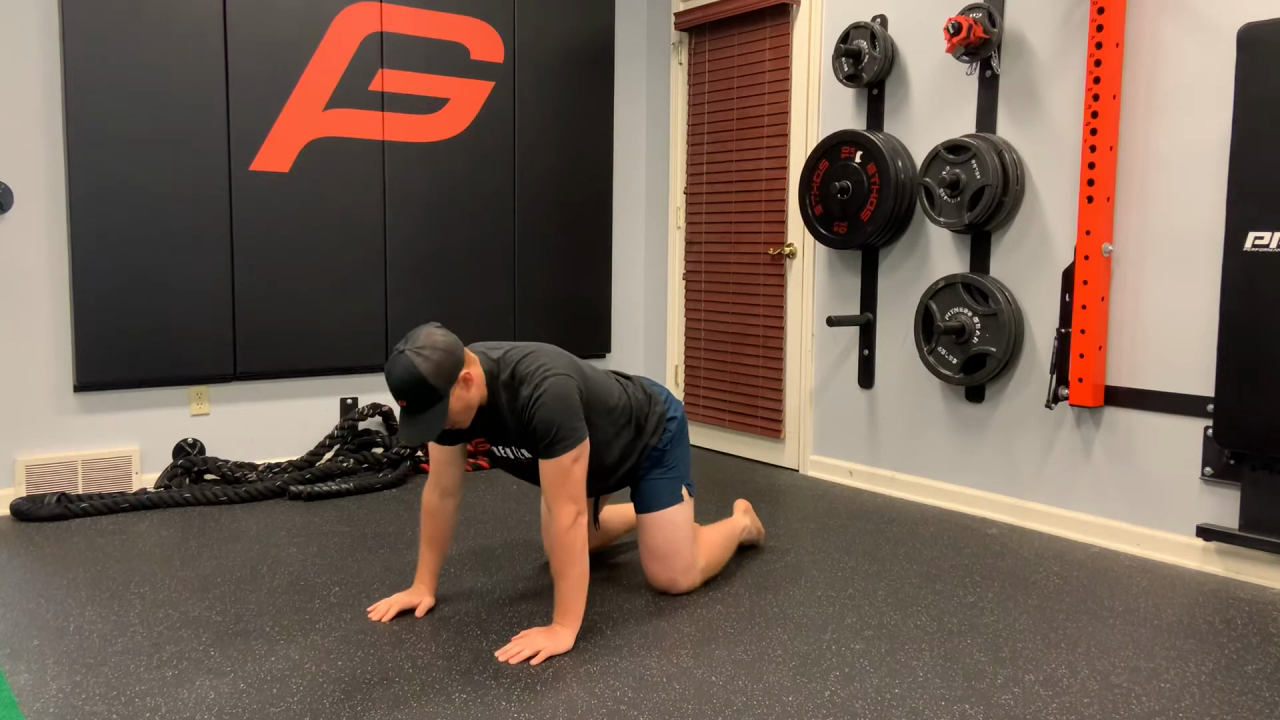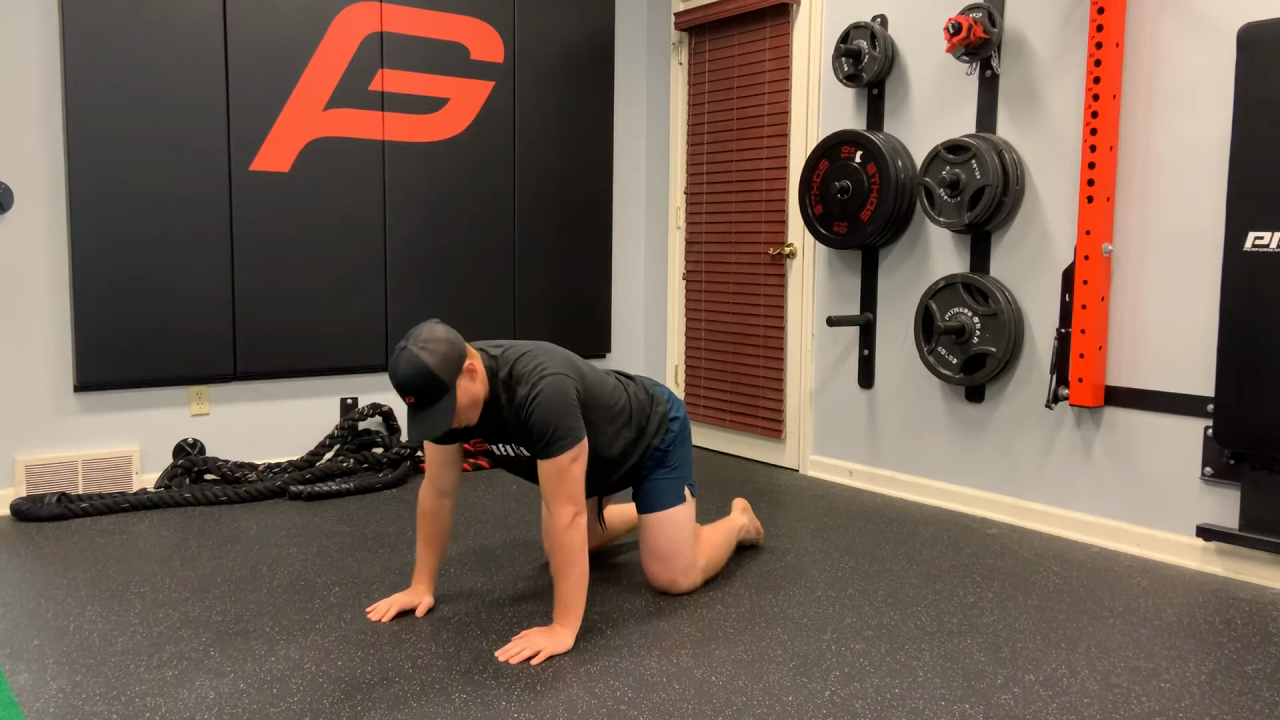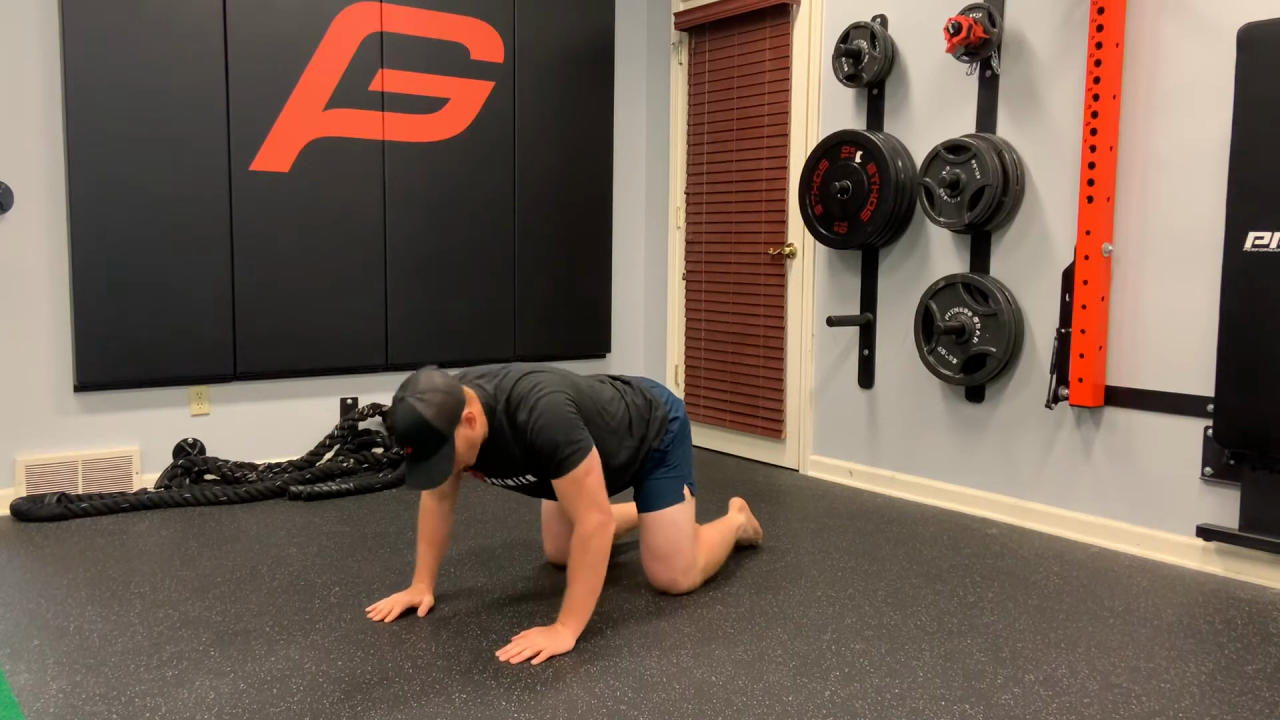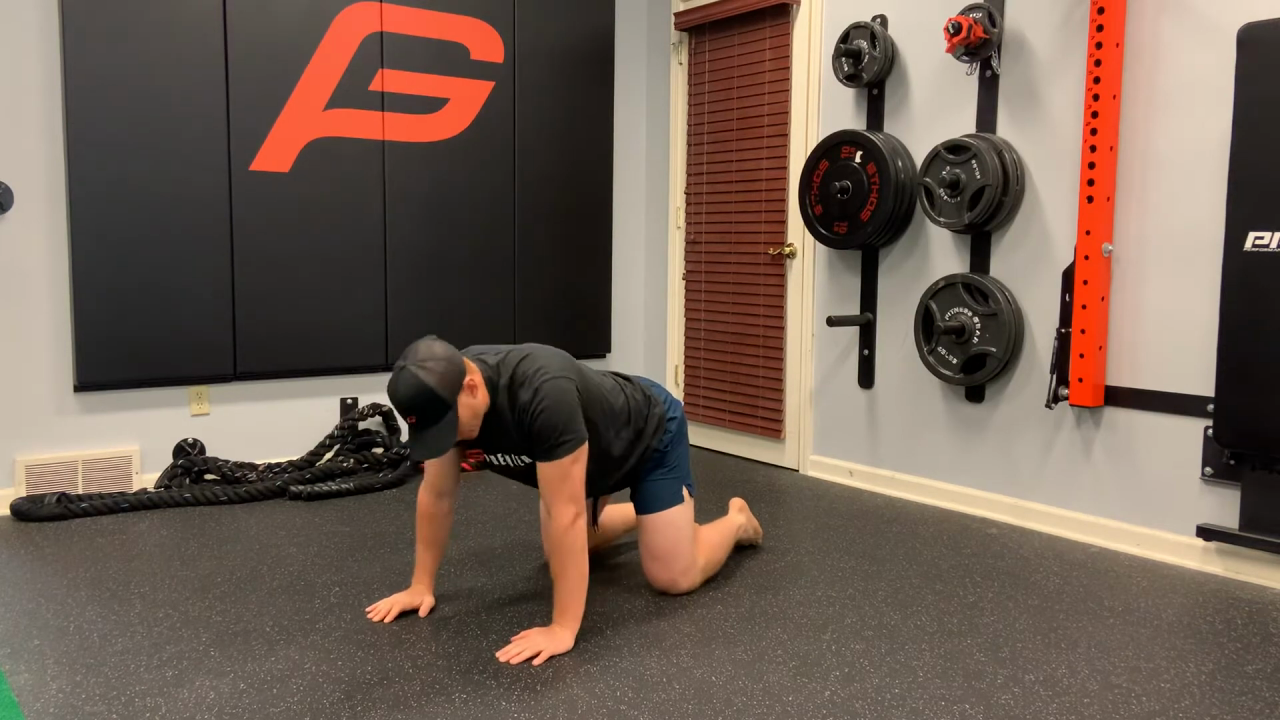
dt=0.4s
person 1, frame 1
left shoulder: (544, 391)
right shoulder: (448, 388)
left elbow: (567, 512)
right elbow: (441, 493)
left wrist: (563, 628)
right wrist: (423, 586)
left hip: (651, 432)
right hip: (596, 445)
left knee: (673, 578)
right knee: (560, 553)
left ankle: (740, 522)
right ankle: (641, 513)
person 1, frame 2
left shoulder: (543, 390)
right shoulder: (444, 388)
left elbow: (568, 513)
right elbow: (438, 493)
left wrist: (563, 629)
right wrist: (422, 586)
left hip: (654, 432)
right hip: (599, 446)
left knee: (674, 578)
right knee: (560, 552)
left ankle: (738, 521)
right ankle: (640, 512)
person 1, frame 3
left shoulder: (541, 415)
right shoulder: (444, 413)
left elbow: (596, 520)
right elbow: (439, 499)
left wrist: (565, 629)
right wrist: (422, 585)
left hip: (655, 430)
right hip: (600, 434)
left knee: (673, 577)
right knee: (560, 555)
left ankle: (735, 521)
right ankle: (641, 512)
person 1, frame 4
left shoulder: (543, 393)
right shoulder: (443, 396)
left elbow: (566, 514)
right elbow: (437, 494)
left wrist: (563, 629)
right wrist: (421, 585)
left hip: (652, 433)
right hip: (599, 443)
left knee: (673, 578)
right knee: (558, 553)
left ankle: (736, 521)
right ankle: (642, 513)
